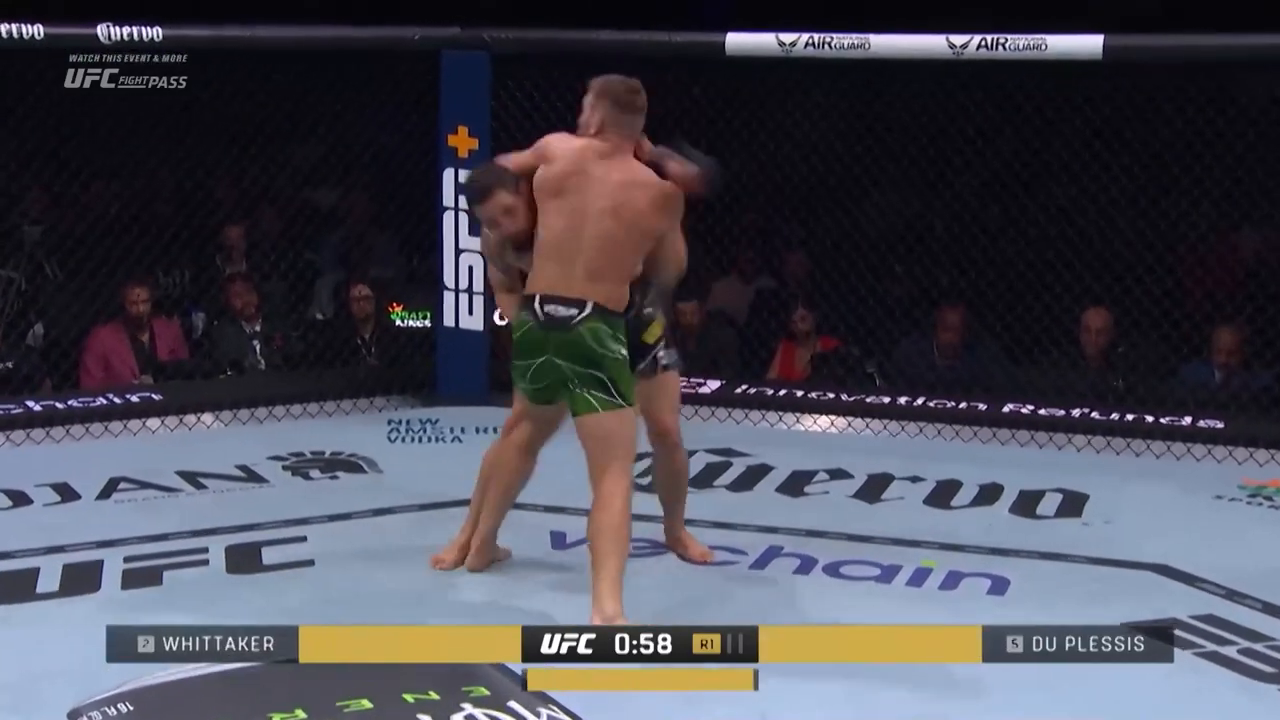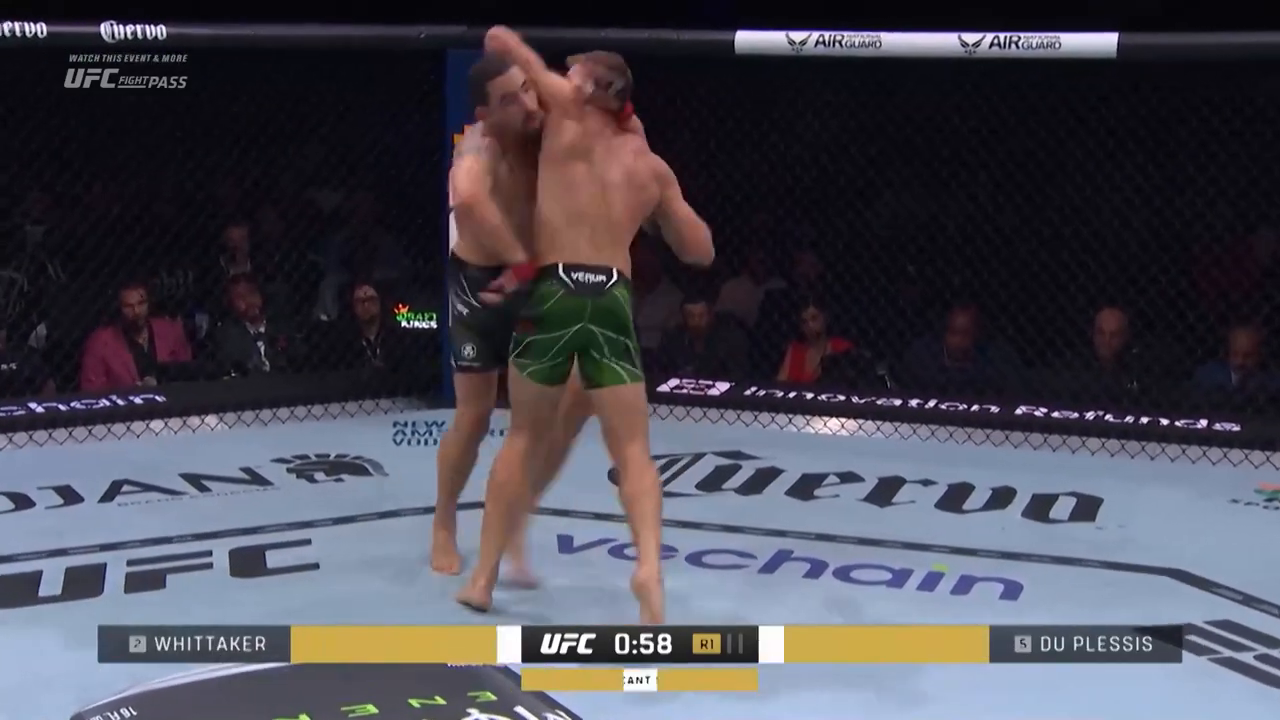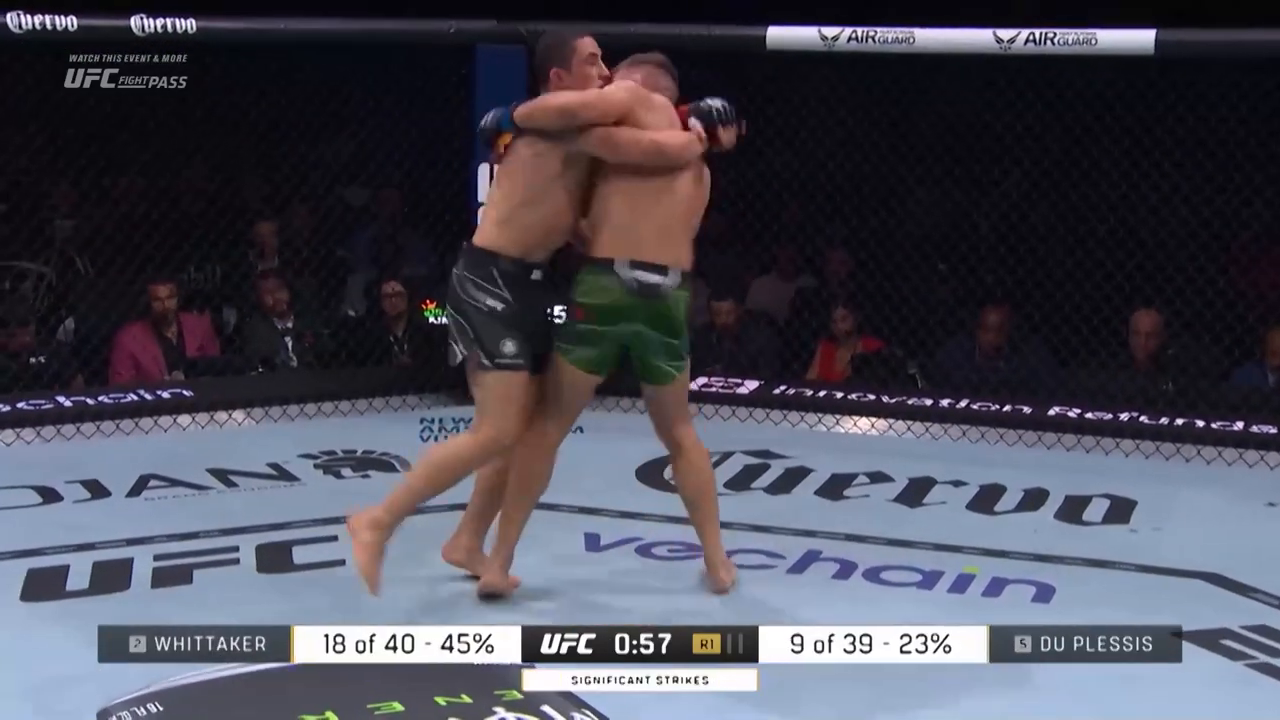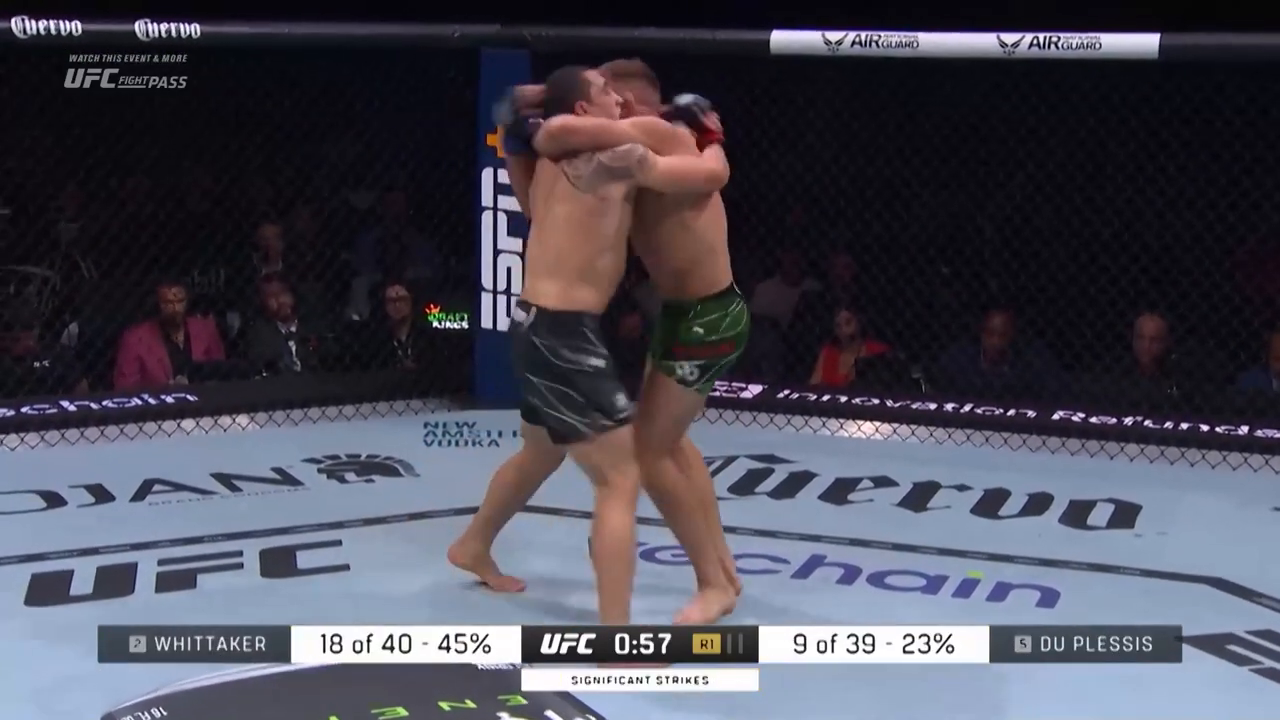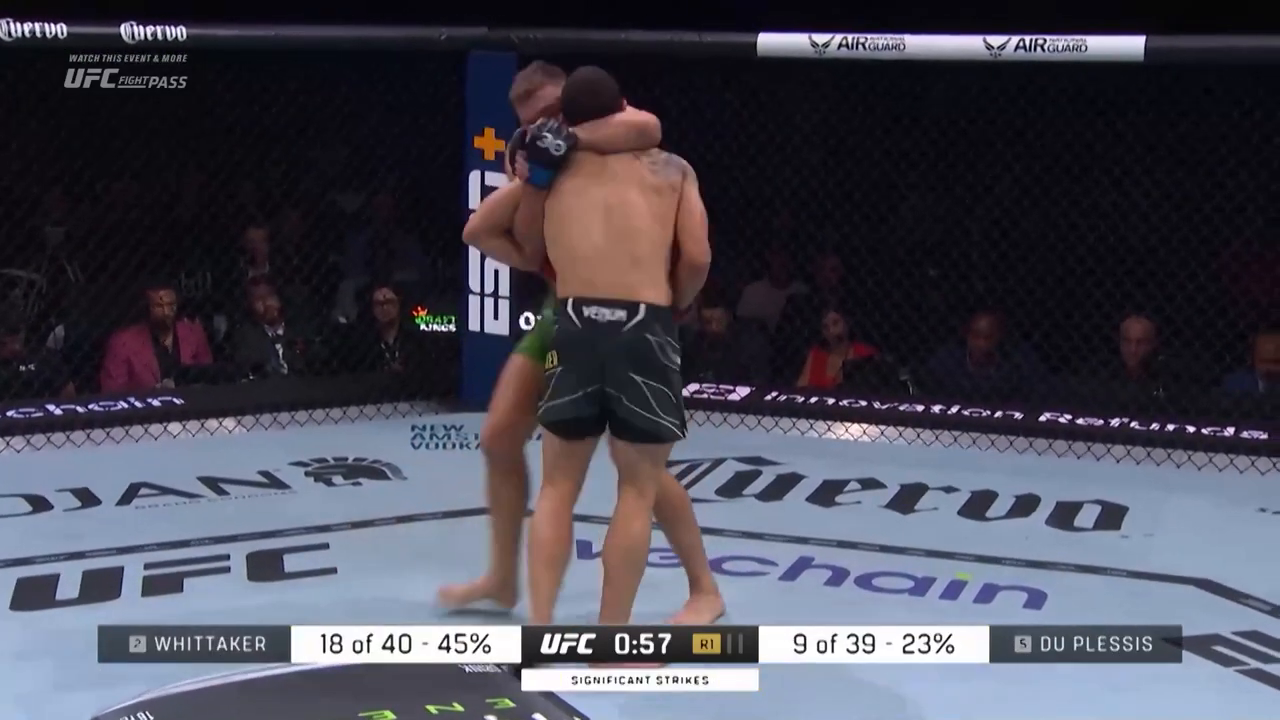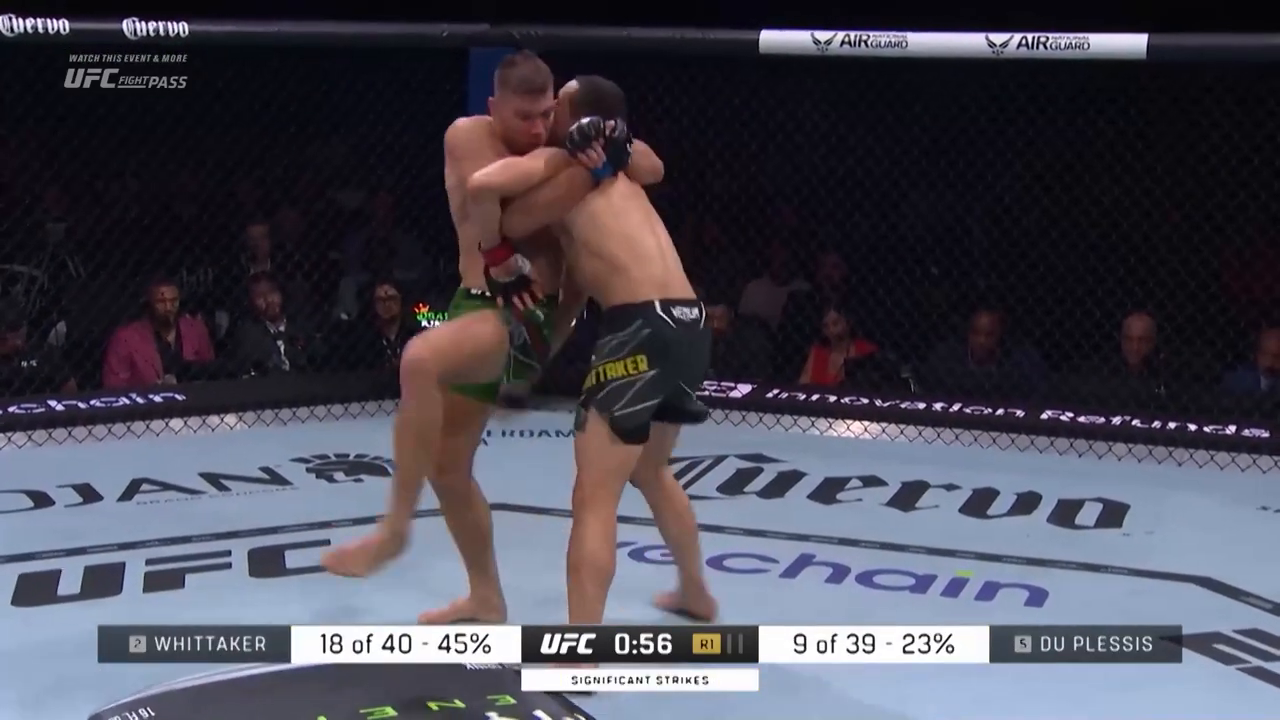
dt=0.3s
person 1, frame 1
left shoulder: (558, 150)
right shoulder: (662, 189)
left elbow: (506, 165)
right elbow: (667, 275)
left hip: (534, 322)
right hip: (595, 334)
left knee: (534, 425)
right knee: (612, 480)
right ankle: (606, 612)
person 1, frame 2
left shoulder: (569, 109)
right shoulder: (654, 169)
left elbow: (499, 40)
right elbow: (701, 253)
left hip: (549, 296)
right hip: (611, 303)
left knee: (524, 437)
right knee: (633, 453)
left ankle: (482, 578)
right ankle: (649, 566)
person 1, frame 3
left shoulder: (646, 108)
left hip: (609, 292)
right hip: (669, 299)
left knee: (547, 427)
right knee: (678, 431)
left ankle: (498, 565)
right ankle: (717, 561)
person 1, frame 4
left shoulder: (665, 138)
left elbow: (561, 132)
left wrist: (532, 135)
left hip: (709, 320)
right hip: (687, 313)
left knee: (649, 449)
right knee: (667, 440)
left ankle: (714, 582)
right ankle: (719, 564)
person 1, frame 5
left shoulder: (553, 171)
right shoulder: (673, 170)
left elbow: (529, 246)
right elbow: (697, 263)
left hip: (576, 333)
right hip: (647, 335)
left knee: (557, 488)
right knee: (642, 488)
left ankle: (539, 634)
person 1, frame 6
left shoulder: (569, 175)
right shoulder: (622, 180)
left hip: (637, 335)
right hip: (689, 328)
left knee: (594, 502)
right knee: (649, 469)
right ankle: (694, 589)
person 2, frame 1
right shoulder: (496, 237)
right elbow: (507, 294)
left wrist: (671, 167)
left hip: (632, 314)
left knee: (666, 434)
right knee: (523, 427)
left ankle: (676, 528)
right ankle: (471, 534)
person 2, frame 2
right shoulder: (480, 143)
right elbow: (467, 201)
right wrist: (521, 260)
right hip: (480, 287)
left knee: (567, 407)
right knee: (473, 418)
left ankle: (512, 529)
right ankle: (443, 525)
person 2, frame 3
left shoulder: (554, 123)
right shoulder: (572, 125)
right elbow: (672, 151)
right wrist: (697, 135)
left hip: (518, 284)
right hip: (490, 283)
left knee: (511, 424)
right knee: (501, 430)
left ankle: (468, 544)
right ankle: (378, 521)
person 2, frame 4
left shoulder: (553, 164)
right shoulder: (608, 159)
right elbow: (713, 173)
right wrist: (713, 140)
left hip: (539, 328)
right hip: (566, 337)
left knee: (540, 456)
right knee: (621, 484)
left ankle: (471, 548)
person 2, frame 5
left shoulder: (614, 135)
left elbow: (647, 127)
right elbow: (479, 231)
left wrist: (570, 138)
right knee: (498, 437)
left ankle: (704, 588)
right ankle: (500, 579)
person 2, frame 6
right shoulder: (467, 136)
left elbow: (652, 169)
right elbow: (481, 200)
left hip: (524, 315)
right hip: (478, 303)
left knee: (420, 360)
right knee: (446, 469)
left ankle: (394, 530)
right ankle: (485, 597)
